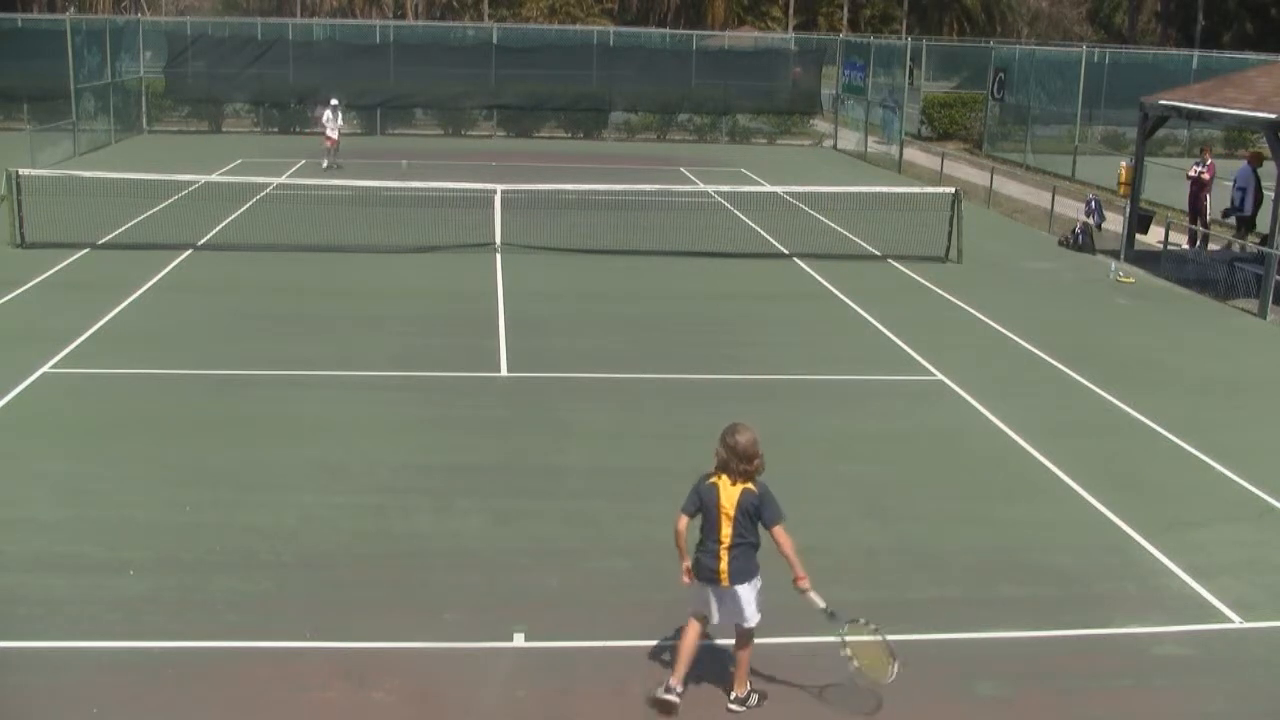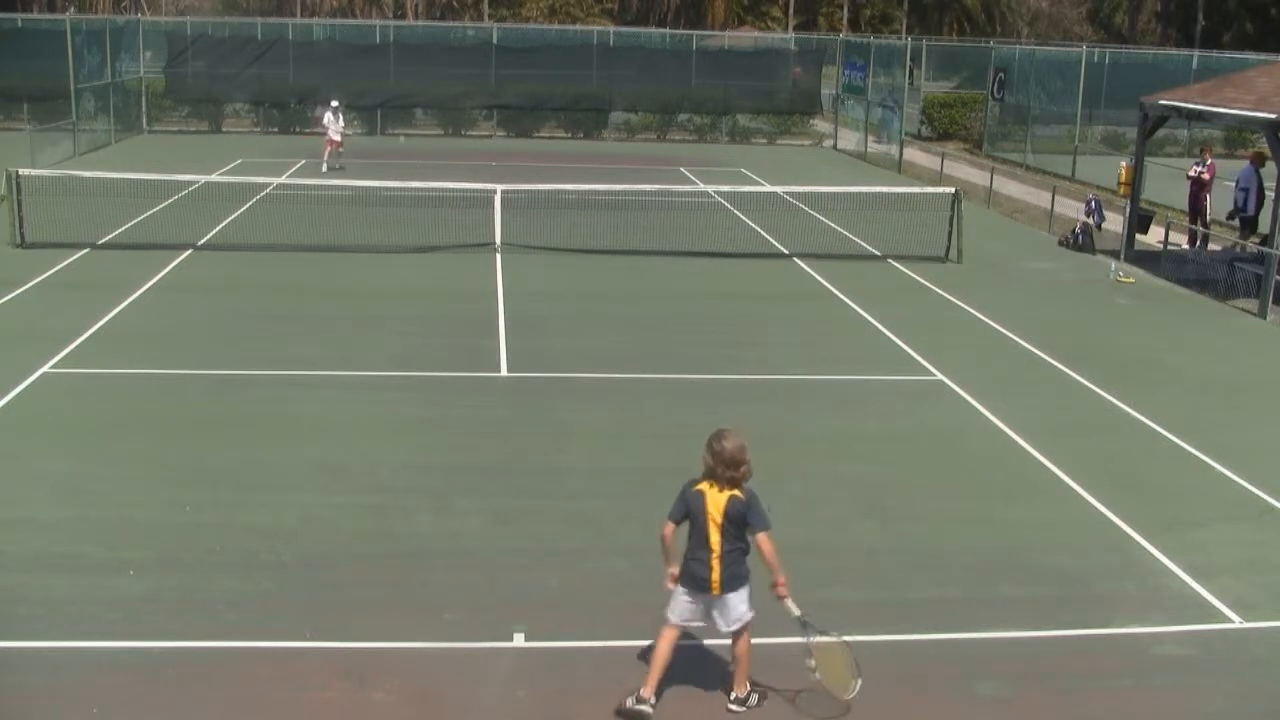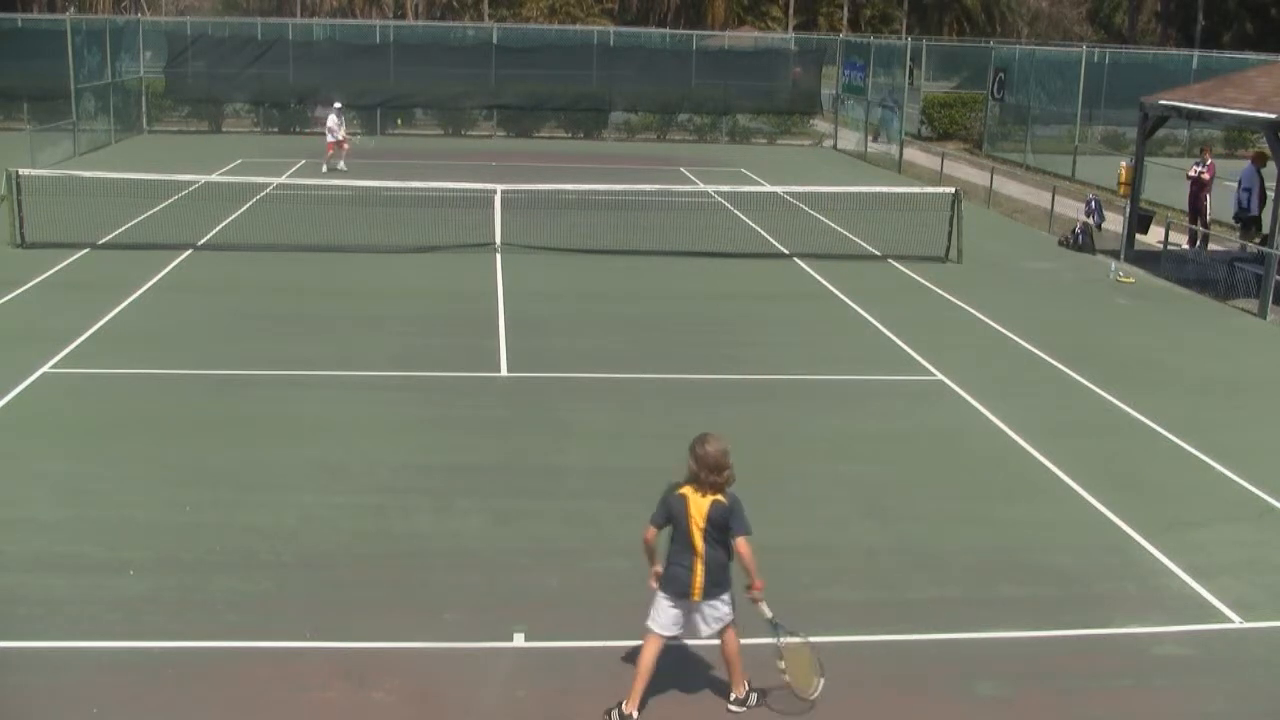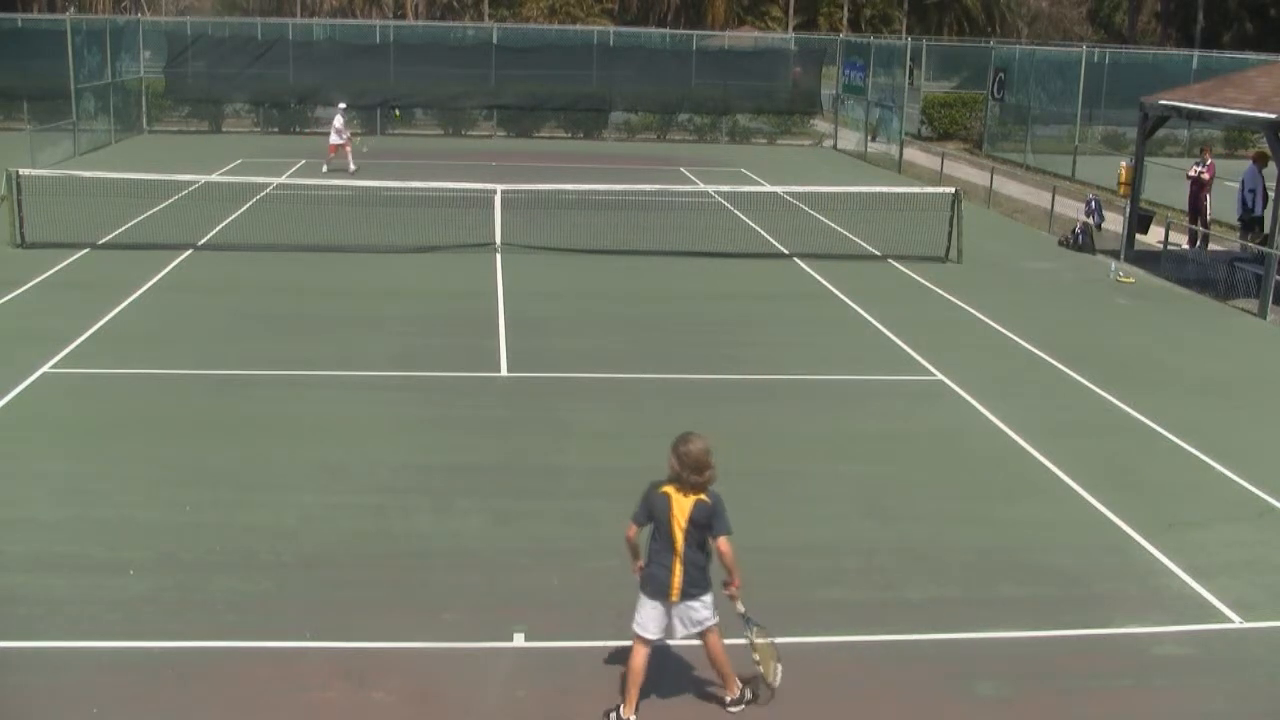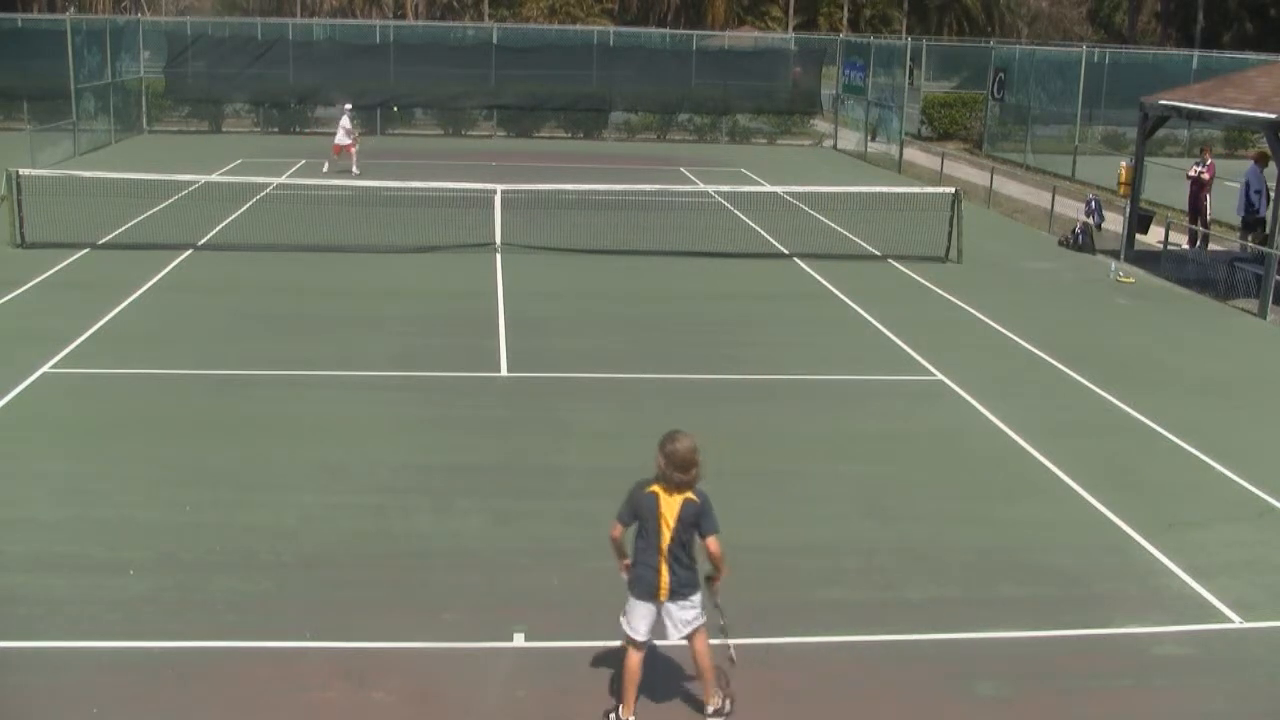
dt=0.1s
person 1, frame 1
left shoulder: (705, 484)
right shoulder: (758, 493)
left elbow: (681, 525)
right elbow: (780, 536)
left wrist: (685, 559)
right wrist: (798, 572)
left hip: (706, 569)
right hip: (742, 574)
left knee: (697, 620)
right knee: (744, 630)
left ankle: (675, 685)
right ankle: (739, 693)
person 1, frame 2
left shoulder: (691, 491)
right shoulder: (746, 498)
left elbow: (667, 531)
right elbow: (763, 542)
left wrist: (671, 565)
right wrist: (778, 578)
left hip: (692, 577)
right hip: (731, 580)
left knee: (671, 627)
right knee: (741, 630)
left ankle: (645, 696)
right ankle: (740, 693)
person 1, frame 3
left shoulder: (674, 495)
right shoulder: (729, 503)
left elbow: (649, 536)
right elbow: (742, 548)
left wrist: (655, 565)
right wrist: (755, 580)
left hip: (675, 584)
right hip: (713, 585)
left knee: (654, 639)
right knee: (727, 631)
right ankle: (739, 693)
person 1, frame 4
left shoulder: (656, 493)
right shoulder: (711, 503)
left elbow: (631, 534)
right elbow: (724, 548)
left wrist: (637, 560)
right wrist: (733, 578)
left hip: (655, 584)
right hip: (694, 586)
left knee: (642, 643)
right knee: (710, 634)
right ankle: (734, 692)
person 1, frame 5
left shoulder: (641, 492)
right shoulder: (698, 500)
left elbow: (616, 534)
right elbow: (714, 550)
left wrist: (623, 558)
right wrist: (718, 574)
left hip: (643, 585)
right hip: (682, 587)
left knee: (635, 647)
right knee: (697, 636)
